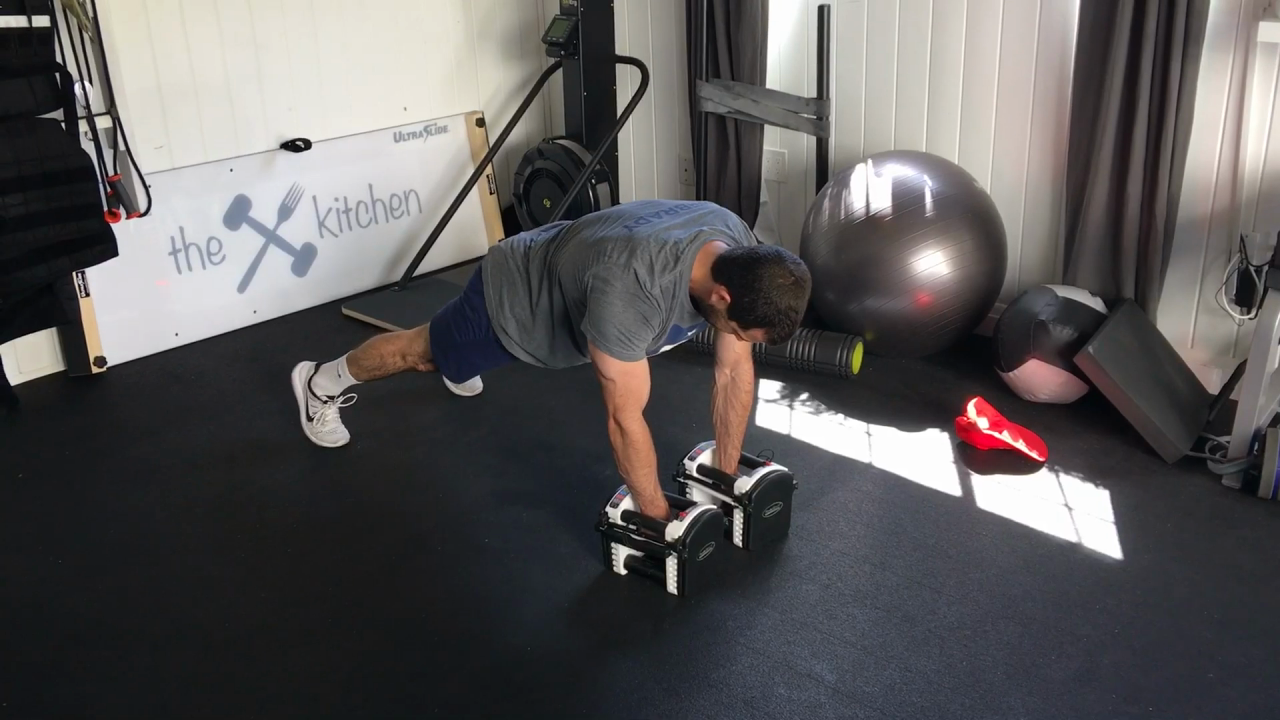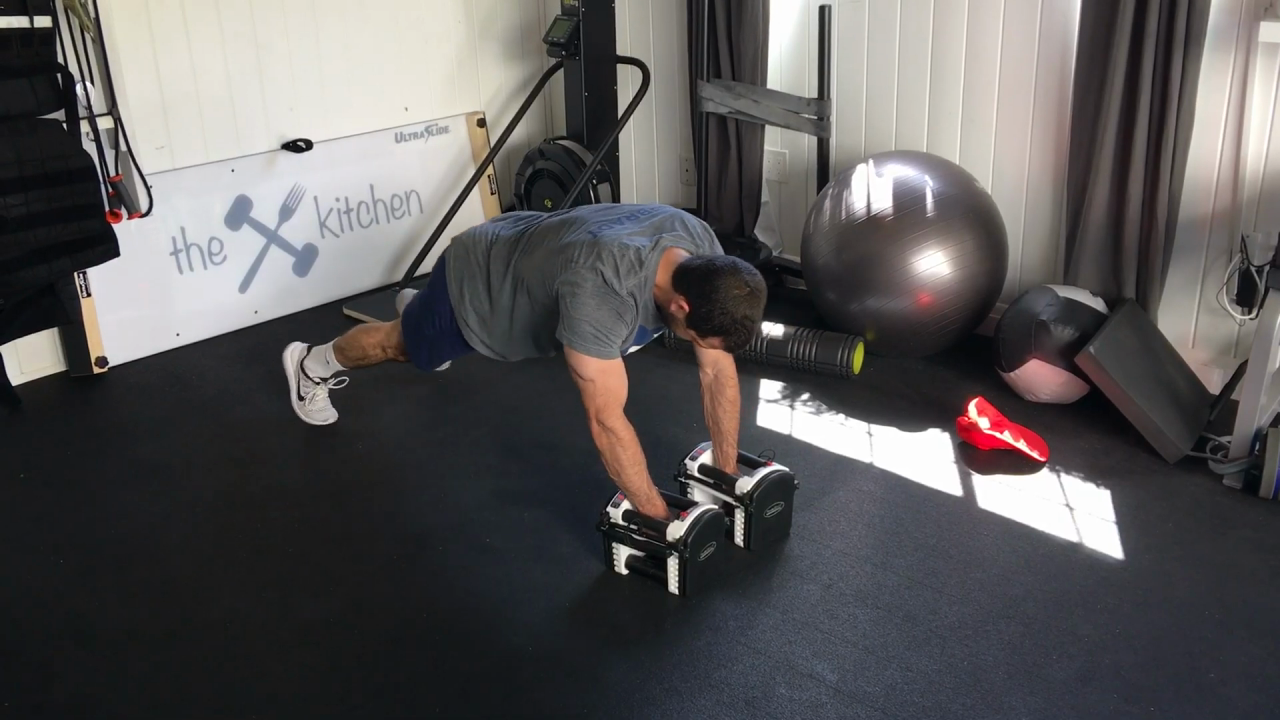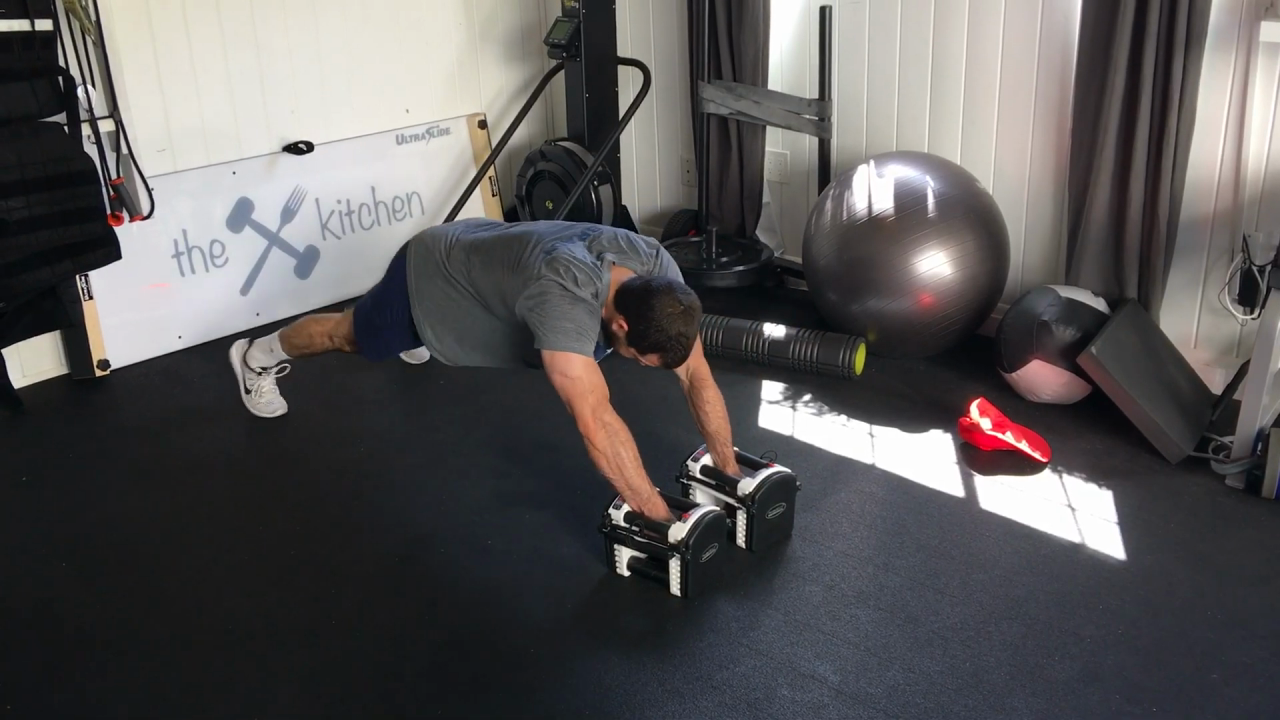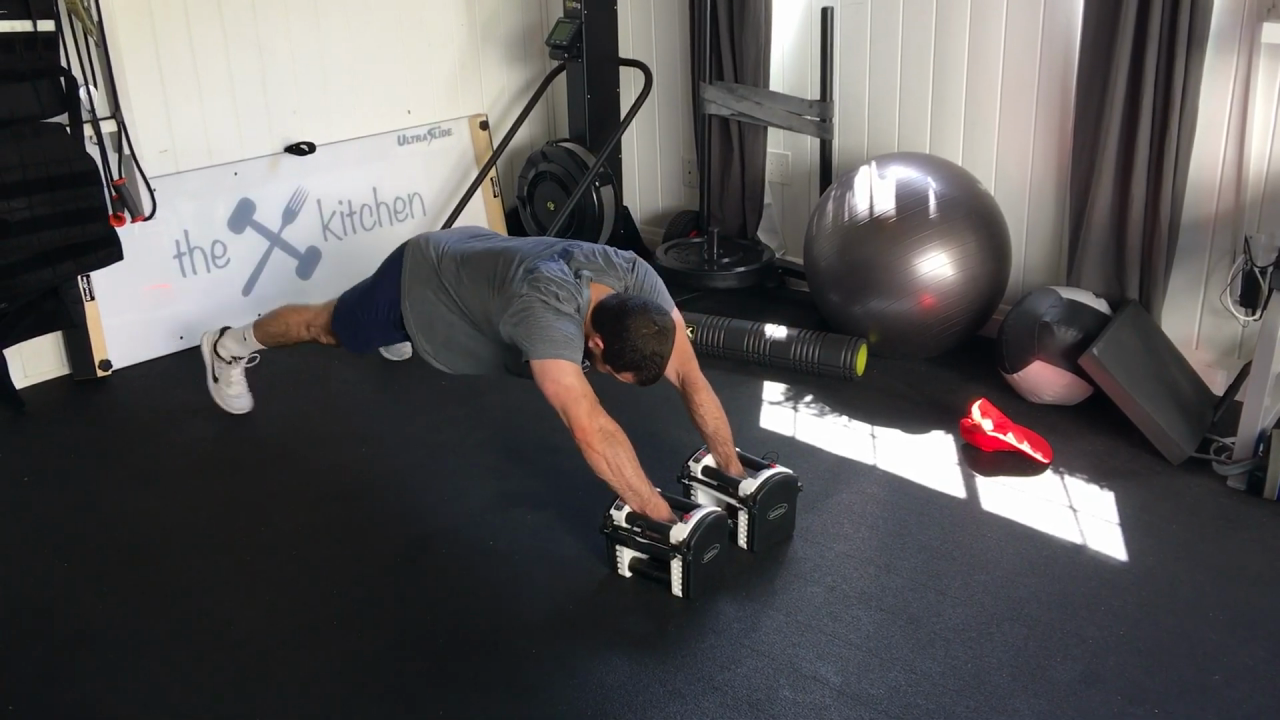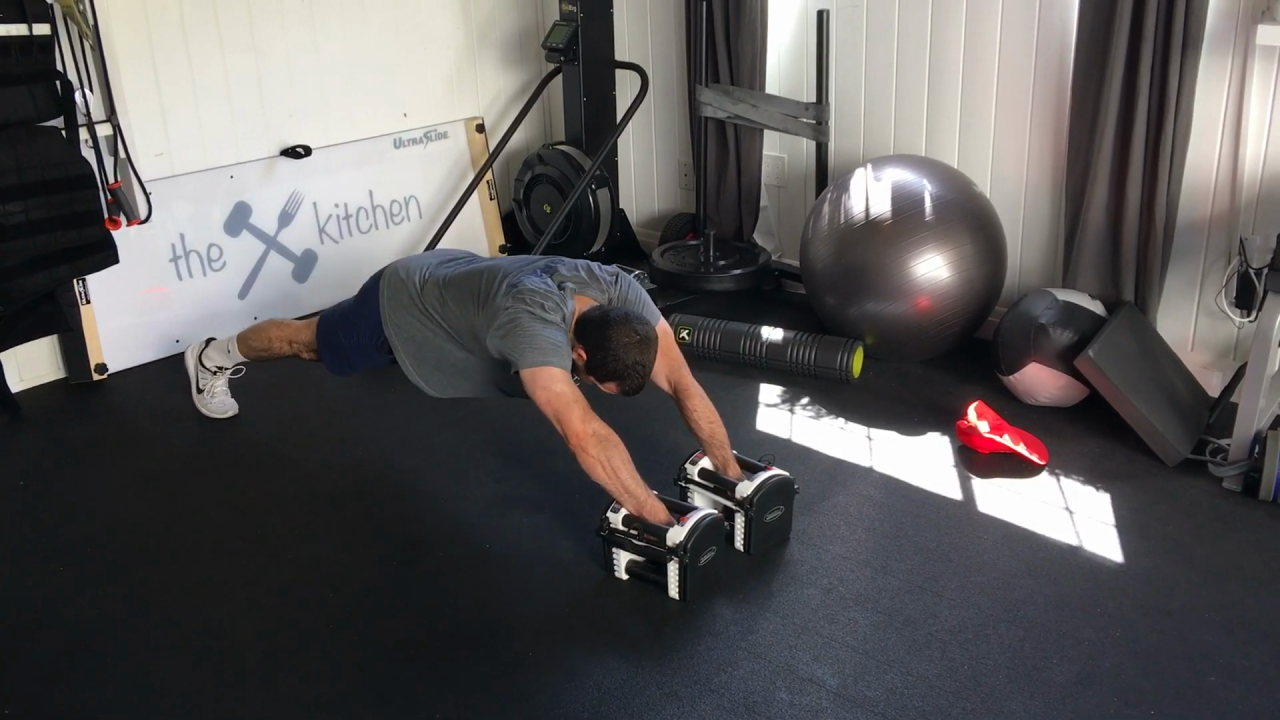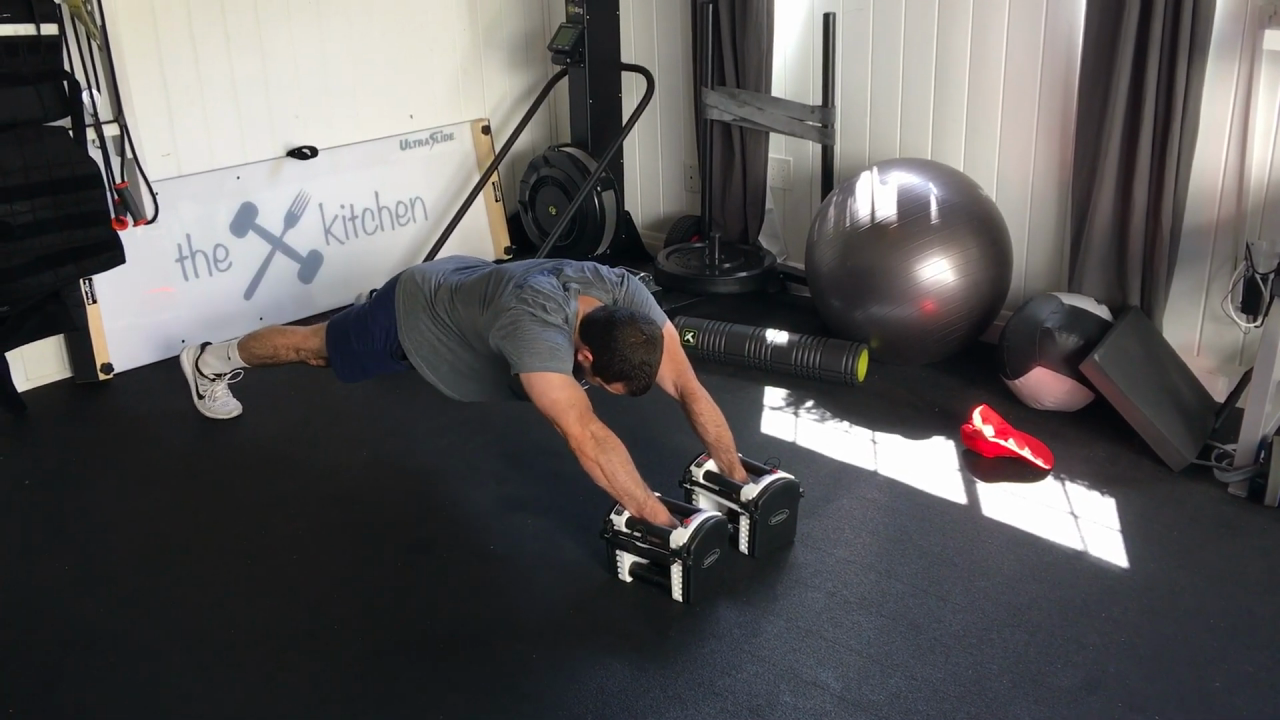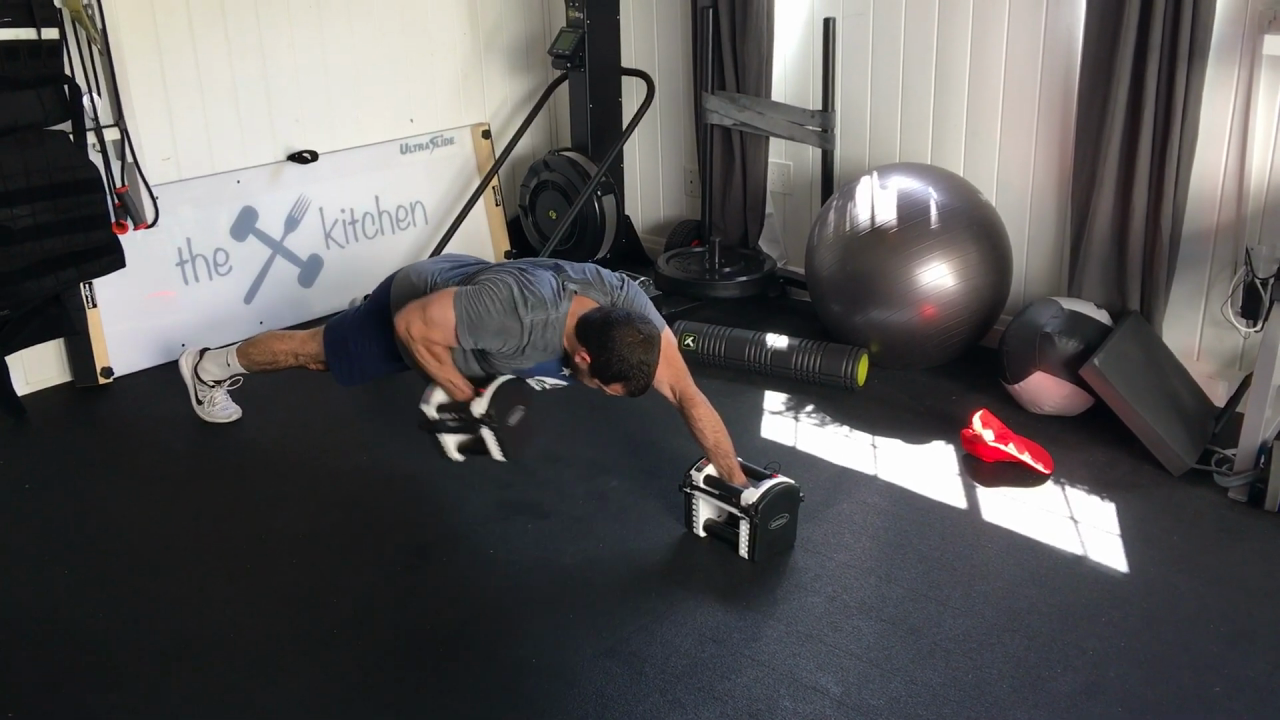
dt=0.7s
person 1, frame 1
left shoulder: (741, 252)
right shoulder: (631, 286)
left elbow: (734, 372)
right elbow: (625, 419)
left wrist: (726, 479)
right wrist: (660, 520)
left hip: (559, 277)
right hip: (513, 294)
right knee: (424, 350)
left ankle: (455, 364)
right ankle: (322, 383)
person 1, frame 2
left shoulder: (703, 249)
right shoulder: (601, 289)
left elbow: (717, 370)
right elbow: (606, 422)
left wrist: (728, 476)
right wrist: (660, 521)
left hip: (524, 252)
right hip: (476, 277)
right knee: (402, 343)
left ankle: (420, 304)
right ankle: (312, 365)
person 1, frame 3
left shoulder: (656, 265)
right shoulder: (566, 300)
left elbow: (697, 376)
right elbow: (596, 422)
left wrist: (731, 475)
right wrist: (661, 519)
left hip: (479, 251)
right hip: (433, 269)
right knee: (352, 334)
left ankle: (410, 335)
right ankle: (259, 357)
person 1, frame 4
left shoulder: (639, 281)
right shoulder: (547, 313)
left elbow: (691, 378)
right elbow: (590, 429)
left wrist: (734, 472)
right wrist: (664, 520)
left hip: (470, 257)
right hip: (422, 274)
right knee: (330, 325)
left ankle: (392, 336)
right ankle: (231, 346)
person 1, frame 5
left shoulder: (622, 292)
right shoulder: (533, 324)
left elbow: (683, 385)
right elbow: (584, 436)
left wrist: (733, 475)
right wrist: (662, 523)
left hip: (453, 275)
right hip: (403, 300)
right knee: (308, 340)
right ankle: (215, 356)
person 1, frame 6
left shoulder: (628, 297)
right shoulder: (538, 327)
left elbow: (690, 389)
right elbow: (587, 438)
left wrist: (739, 479)
right wrist: (665, 525)
left hip: (465, 287)
right hip: (416, 311)
right knee: (315, 345)
left ankle: (372, 307)
right ankle: (212, 360)
person 1, frame 7
left shoulder: (625, 302)
right shoulder: (515, 313)
left elbow: (686, 393)
right elbow: (411, 325)
left wrist: (737, 483)
right wrist: (467, 398)
left hip: (460, 283)
right hip: (414, 305)
right knee: (315, 352)
left ankle: (364, 314)
right ankle: (212, 365)
